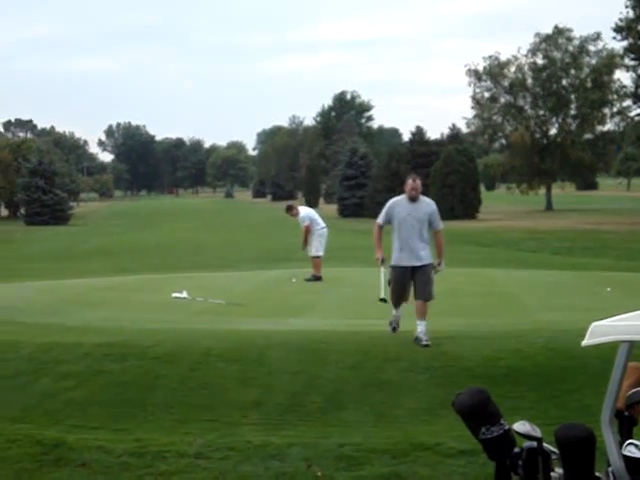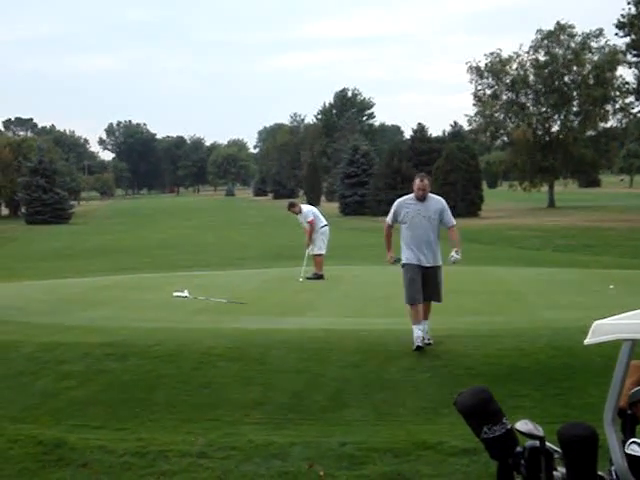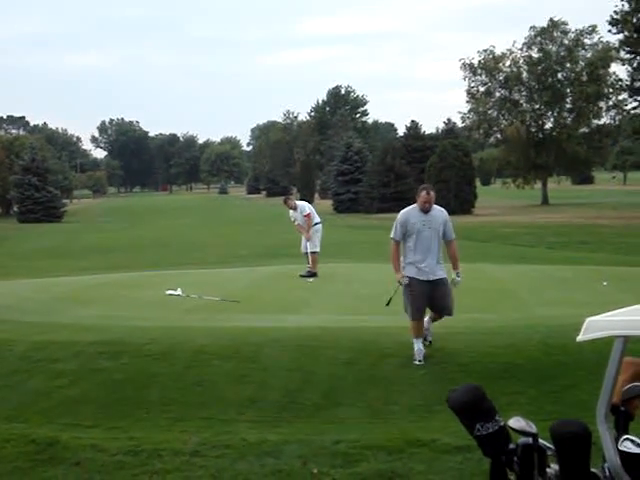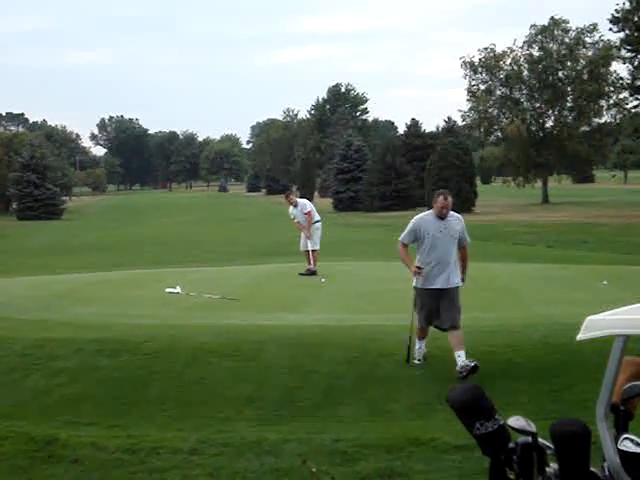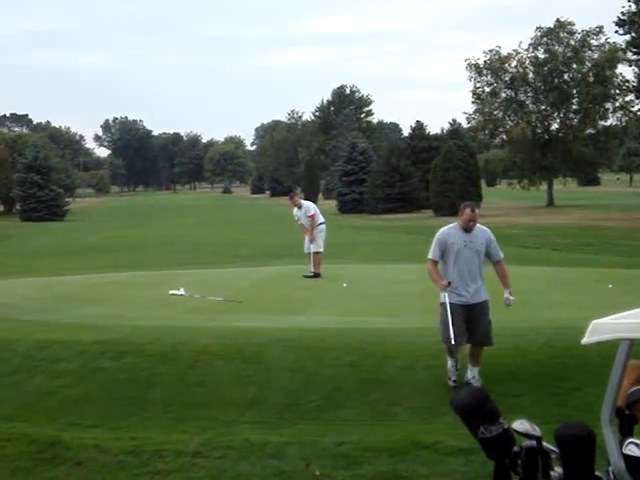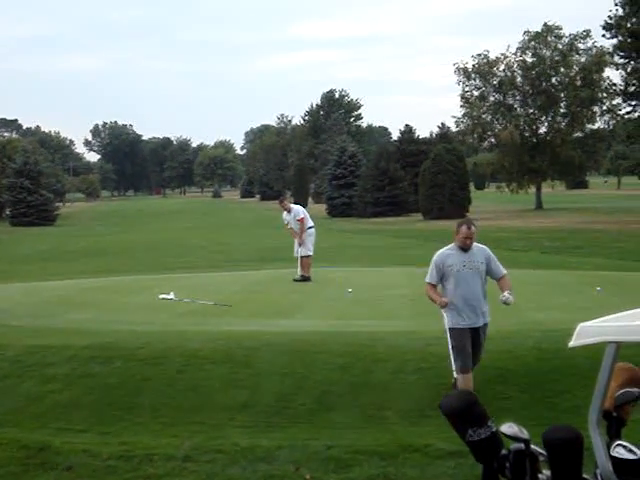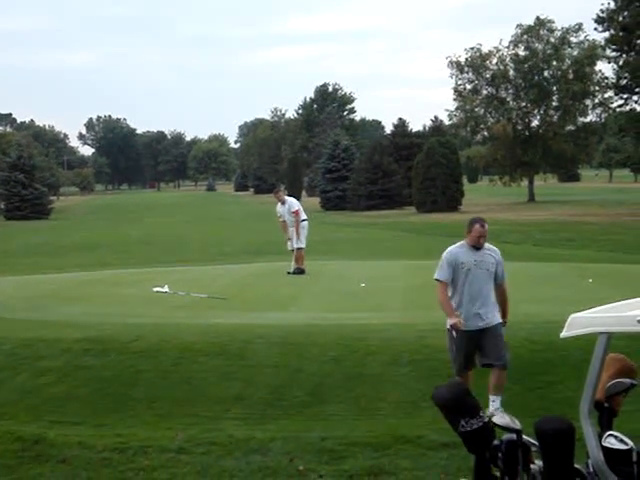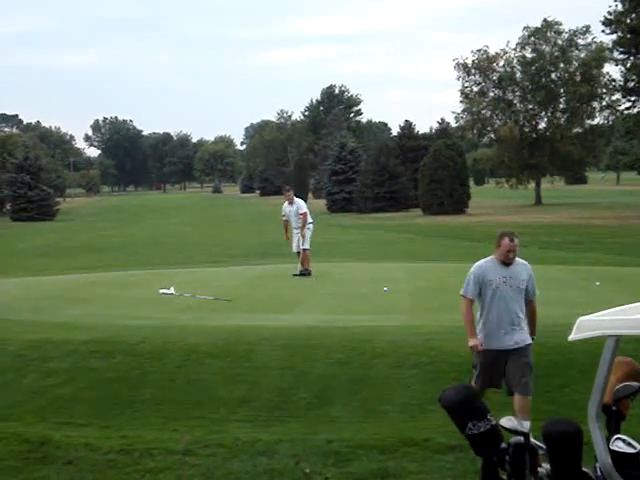
dt=0.3s
person 1, frame 1
left shoulder: (430, 205)
right shoulder: (393, 204)
left elbow: (437, 232)
right elbow: (378, 226)
left wrist: (440, 259)
right wrist: (378, 250)
left hip: (423, 260)
right hip: (399, 260)
left knee: (422, 296)
right knee: (397, 295)
left ankle: (421, 332)
right ankle: (396, 313)
person 1, frame 2
left shoulder: (439, 203)
right shoulder: (401, 204)
left elbow: (451, 226)
right elbow: (388, 225)
left wrist: (456, 249)
right wrist: (389, 251)
left hip: (433, 260)
right hip: (411, 260)
left knee: (428, 298)
right knee: (414, 298)
left ankle: (424, 328)
right ankle: (418, 335)
person 1, frame 3
left shoulder: (442, 214)
right shoulder: (405, 215)
left elbow: (450, 242)
right elbow: (395, 244)
left wrist: (456, 270)
right wrist: (397, 271)
left hip: (438, 272)
right hip: (413, 273)
left knee: (443, 310)
right knee: (416, 313)
left ankle: (427, 323)
right ankle: (418, 349)
person 1, frame 4
left shoulder: (458, 221)
right shoulder: (419, 221)
left elbow: (463, 248)
right elbow: (402, 245)
left wrist: (463, 273)
right wrist: (411, 265)
left hip: (451, 283)
right hip: (425, 283)
left knee: (453, 323)
right knee: (423, 321)
left ankle: (461, 363)
right ankle: (420, 348)
person 1, frame 5
left shoulder: (485, 234)
right shoulder: (444, 234)
left elbow: (498, 262)
right elbow: (431, 263)
left wrist: (507, 290)
right wrist: (439, 282)
left hip: (478, 298)
right hip: (452, 298)
left knee: (479, 340)
right knee: (452, 341)
left ankle: (473, 374)
right ankle: (452, 362)
person 1, frame 6
left shoulder: (484, 252)
right shoulder: (442, 257)
left elbow: (501, 277)
right elbow: (430, 287)
left wrist: (507, 292)
right wrist: (438, 300)
left hip: (480, 319)
right hip: (456, 321)
left knee: (470, 363)
right knee: (463, 366)
left ankle: (460, 378)
person 1, frame 7
left shoulder: (494, 253)
right shoulder: (452, 254)
left elbow: (500, 287)
right elbow: (441, 287)
left wrist: (504, 318)
right wrist: (451, 316)
left hip: (490, 321)
right hip: (461, 323)
left knee: (500, 363)
right knee: (463, 368)
left ankle: (495, 406)
person 1, frame 8
left shoulder: (525, 268)
right shoulder: (480, 270)
left elbow: (530, 302)
right elbow: (467, 304)
left wrist: (533, 333)
right wrist: (472, 336)
left hip: (520, 340)
right hip: (488, 341)
left knee: (523, 388)
right knee: (481, 381)
